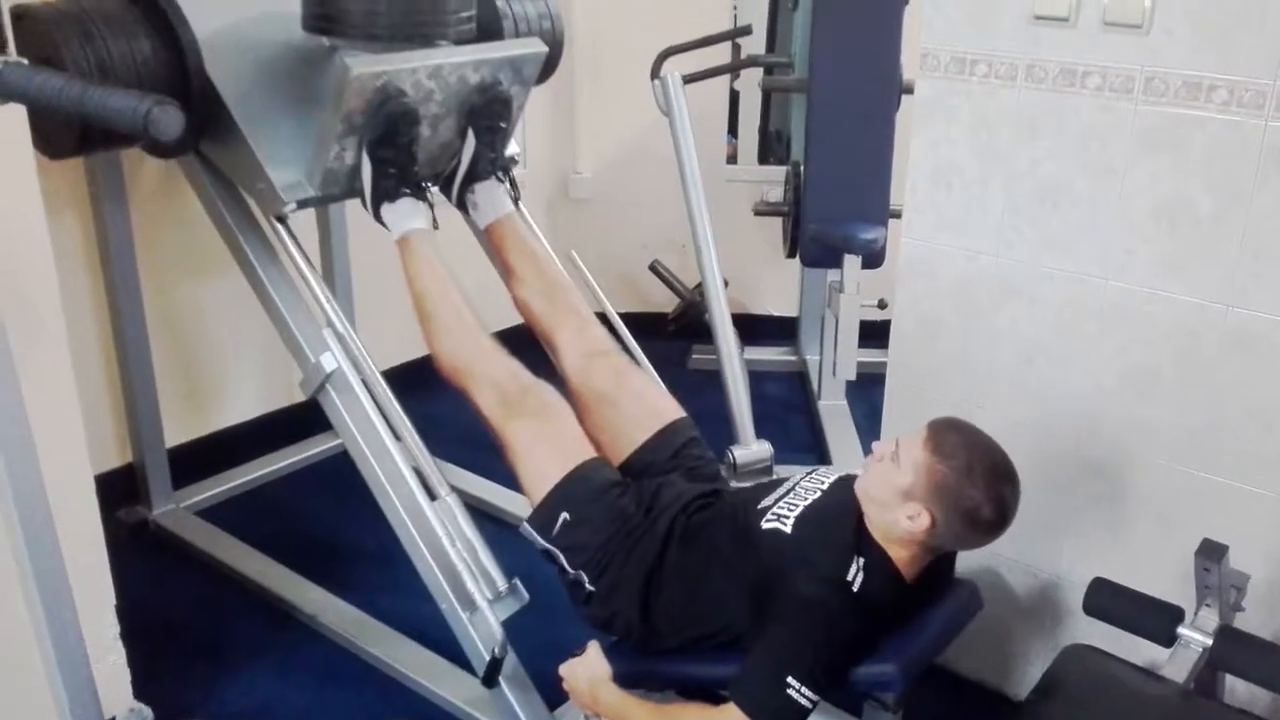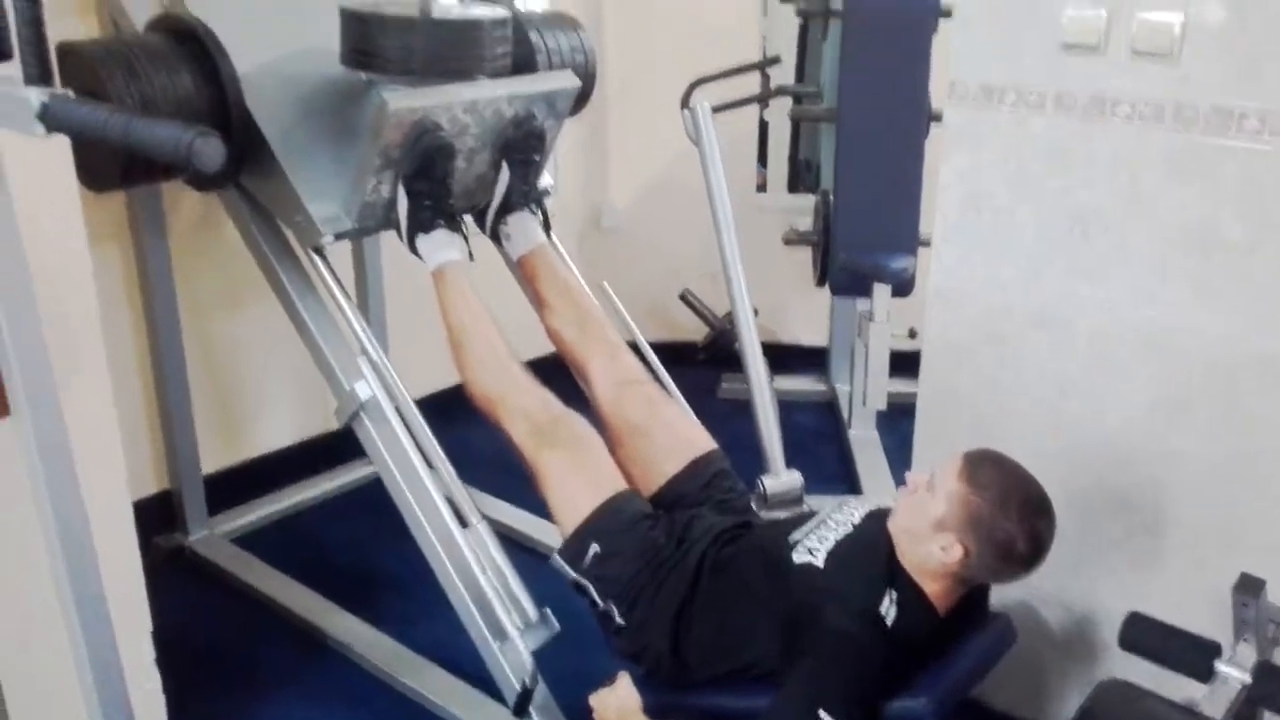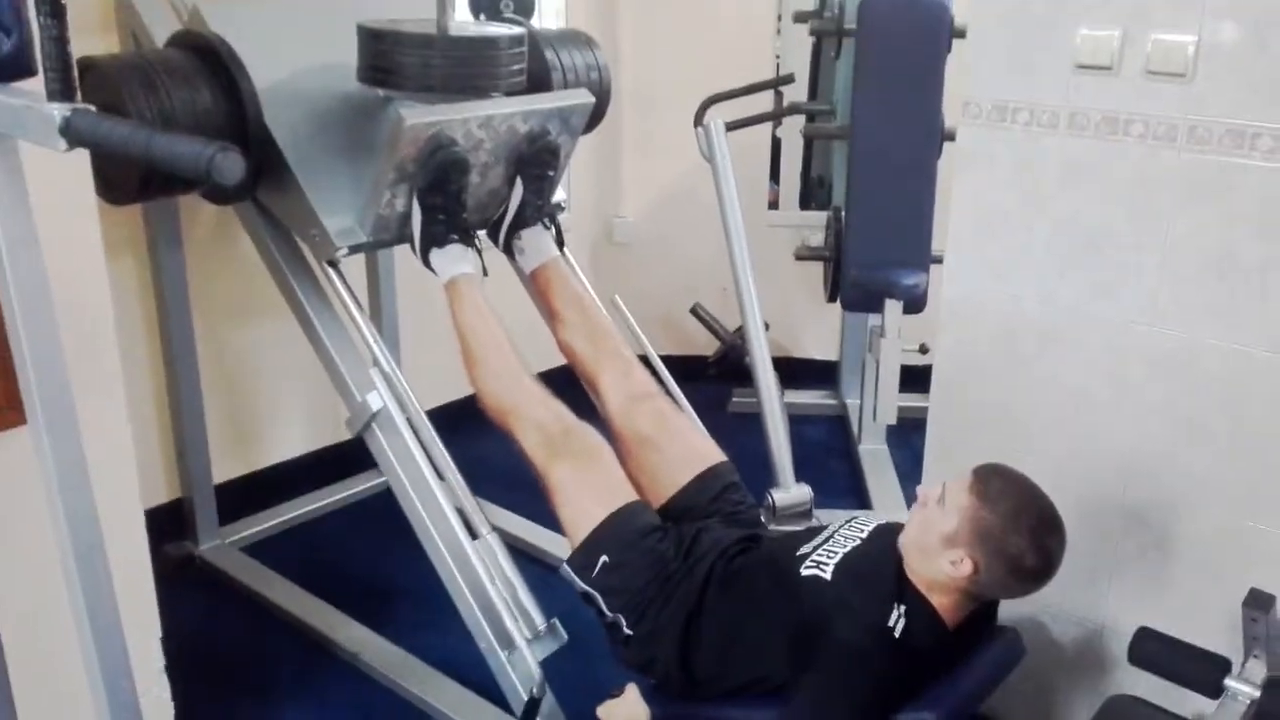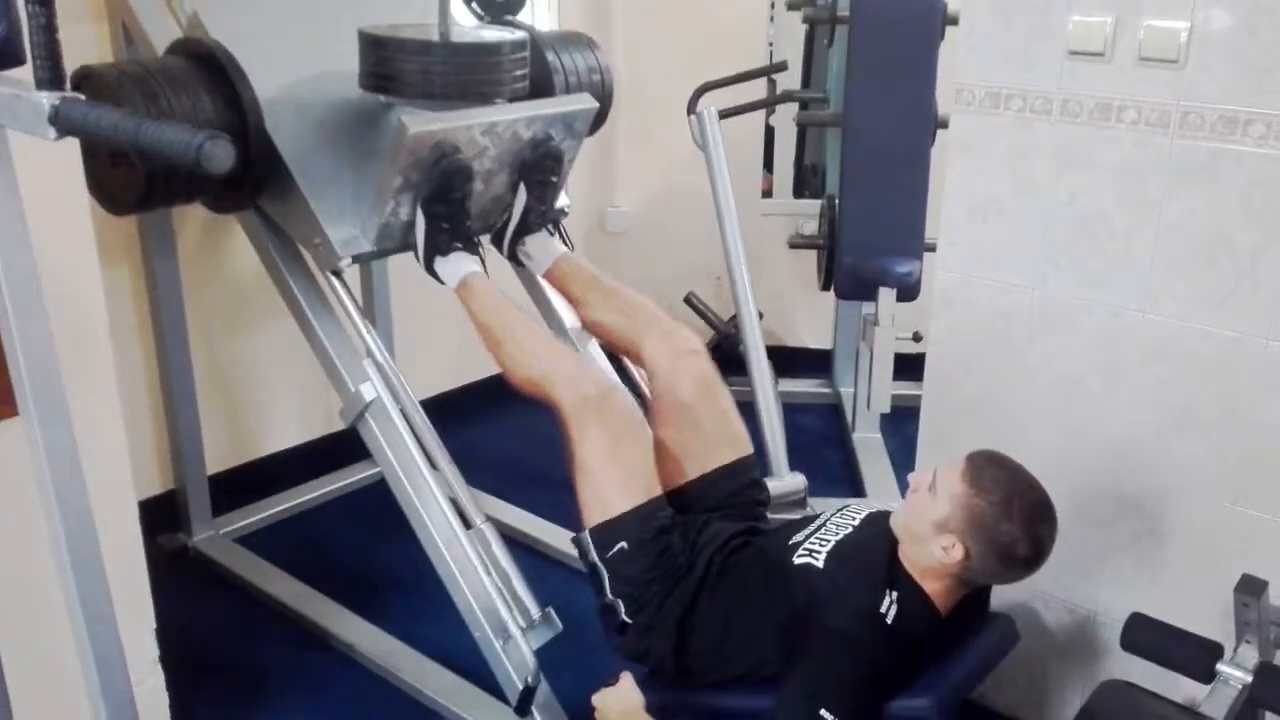
dt=0.4s
person 1, frame 1
left shoulder: (829, 603)
right shoulder: (910, 537)
left hip: (628, 565)
right hip: (698, 508)
left knee: (514, 392)
right knee: (584, 343)
left ankle: (408, 217)
right ankle: (486, 193)
person 1, frame 2
left shoulder: (861, 634)
right shoulder: (944, 574)
left hip: (661, 595)
right hip: (728, 537)
left knee: (544, 421)
right knee: (615, 372)
left ankle: (443, 248)
right ankle: (519, 225)
person 1, frame 3
left shoulder: (869, 648)
right shoulder: (955, 587)
left hip: (667, 609)
right hip: (738, 550)
left knee: (556, 432)
right knee: (627, 385)
left ankle: (454, 260)
right ankle: (530, 238)
person 1, frame 4
left shoulder: (861, 635)
right shoulder: (948, 578)
left hip: (664, 604)
right hip: (737, 539)
left knee: (595, 397)
right knee: (677, 351)
left ankle: (461, 264)
right ankle: (536, 242)
